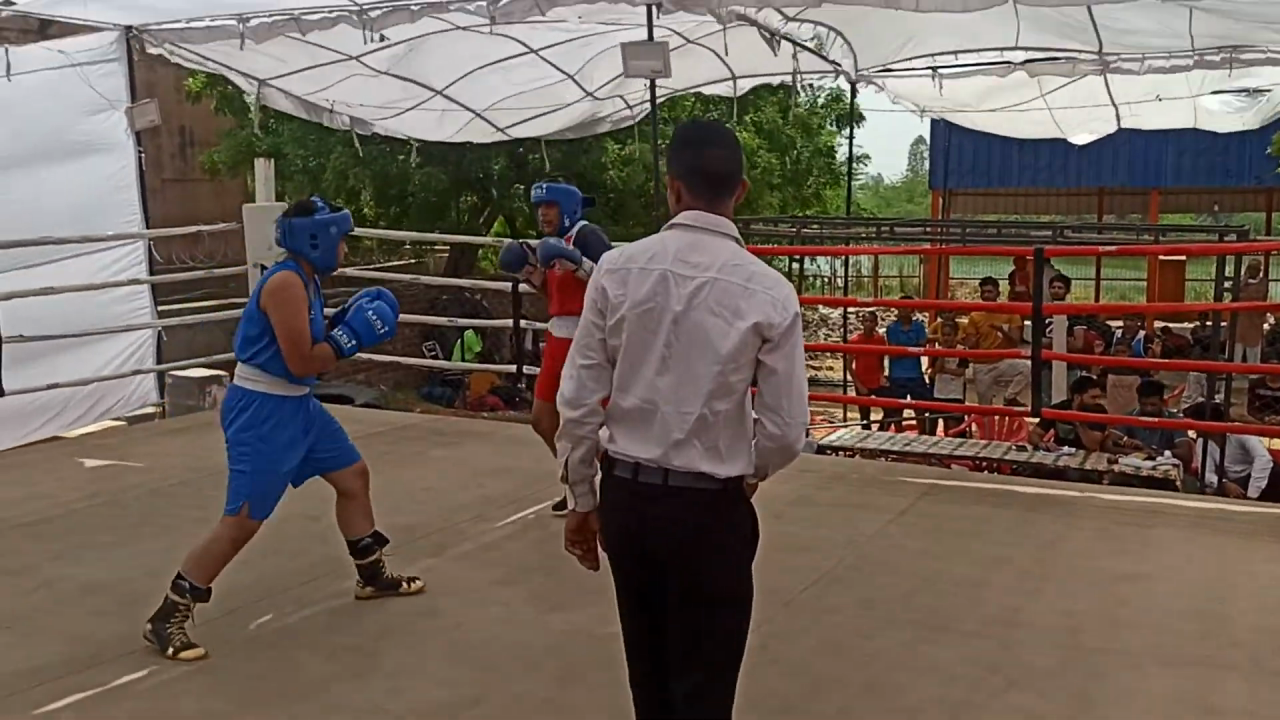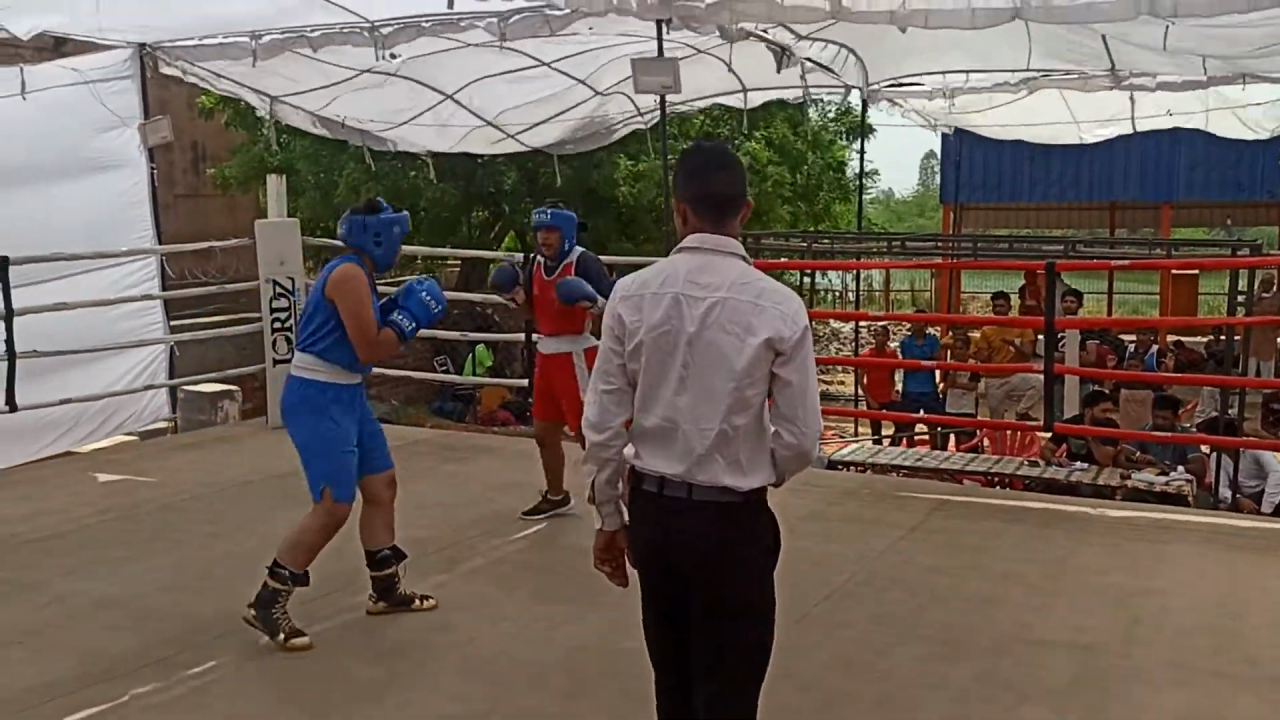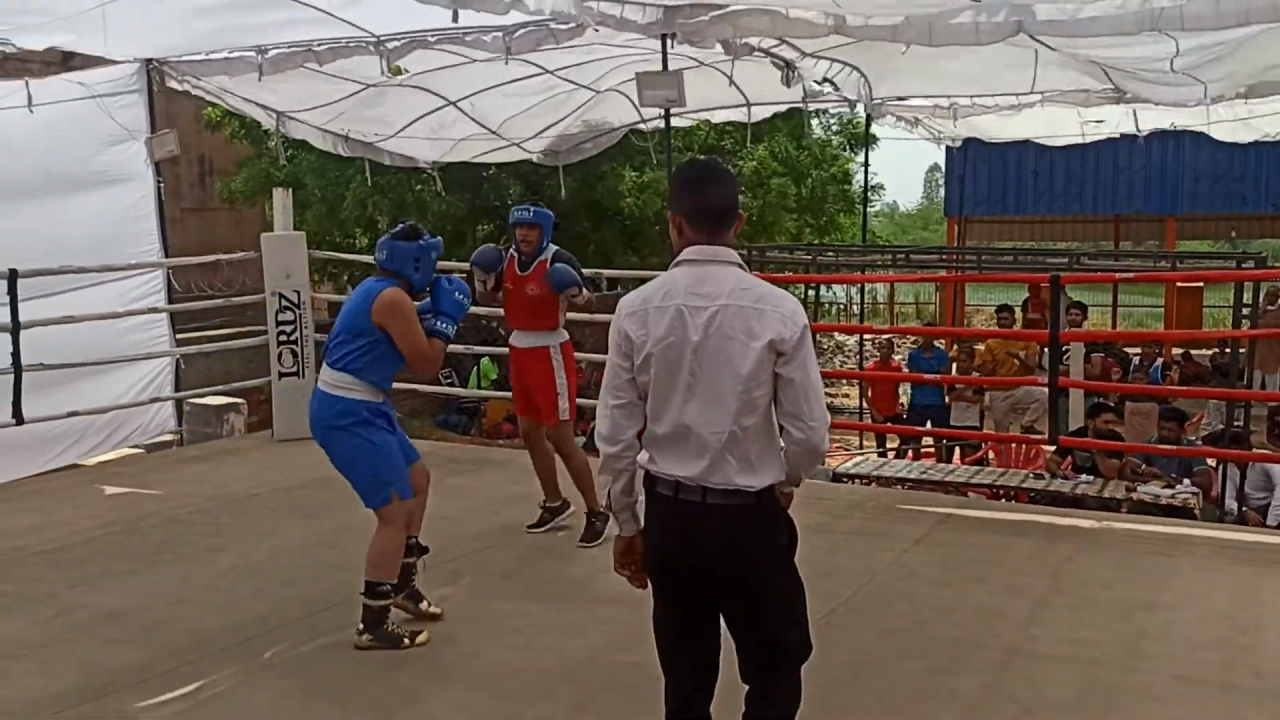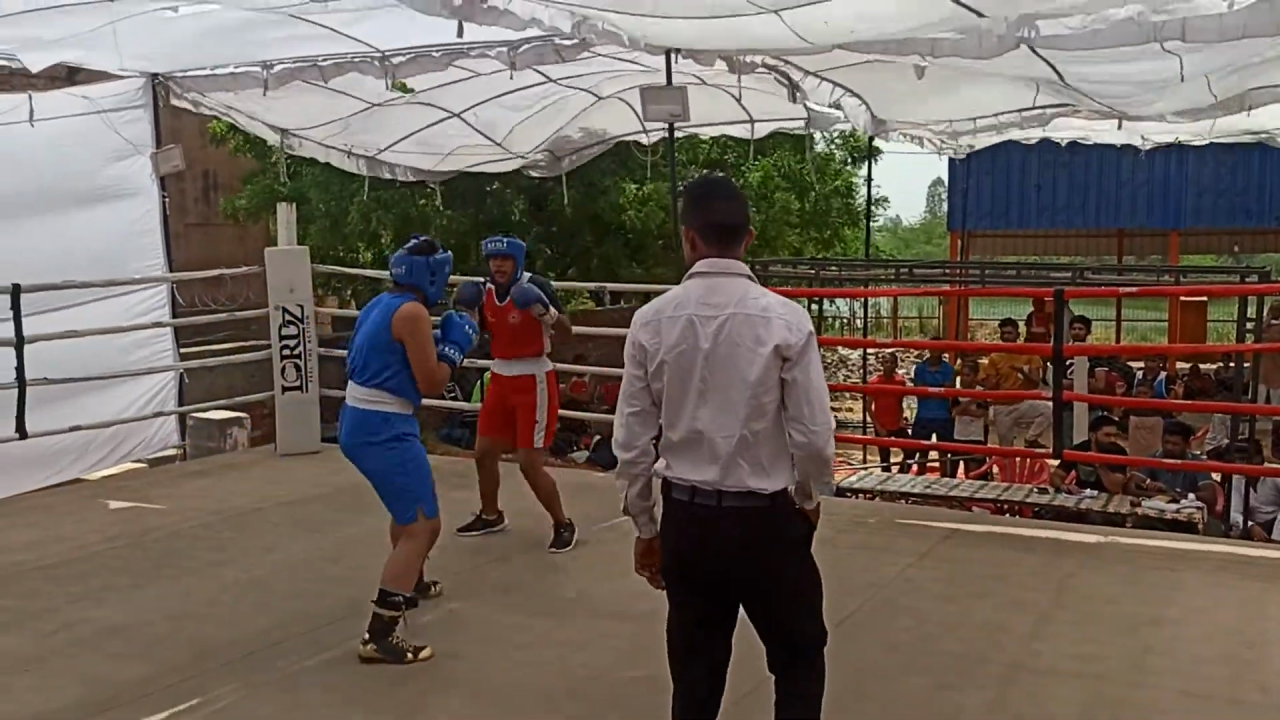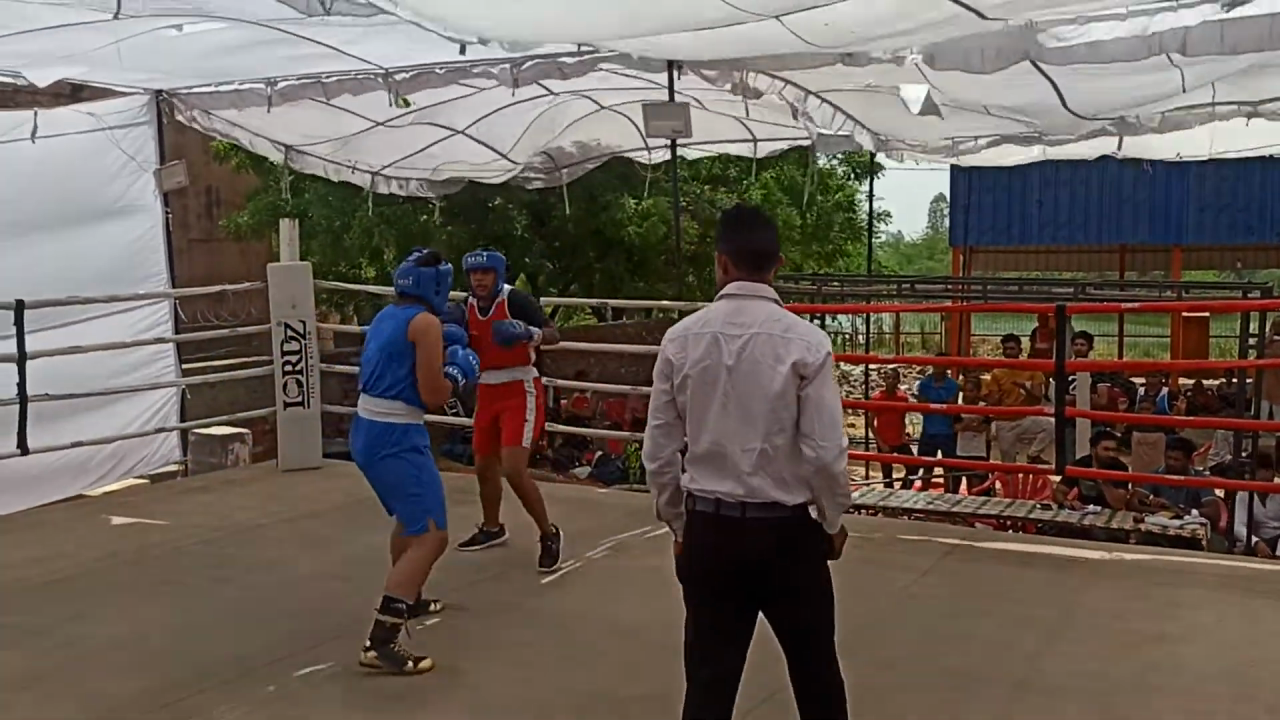
dt=0.2s
person 1, frame 1
left shoulder: (618, 270)
right shoulder: (768, 292)
left elbow: (577, 402)
right elbow: (785, 429)
left wrist: (582, 499)
right wrist: (752, 471)
left hip: (626, 497)
right hip: (709, 509)
left knee: (648, 666)
person 1, frame 2
left shoulder: (633, 294)
right shoulder: (778, 306)
left elbow: (601, 424)
right elbow: (800, 438)
left wrist: (608, 517)
left hip: (652, 511)
right hip: (732, 521)
person 1, frame 3
left shoulder: (637, 309)
right shoulder: (777, 310)
left elbow: (615, 435)
right elbow: (809, 434)
left wrist: (625, 524)
right wrist: (782, 481)
left hip: (668, 516)
right hip: (748, 520)
person 1, frame 4
left shoulder: (651, 321)
right shoulder: (785, 318)
left elbow: (631, 441)
right elbow: (814, 436)
left wrist: (645, 526)
right wrist: (808, 497)
left hip: (686, 521)
right hip: (765, 520)
right knee: (800, 664)
person 1, frame 5
left shoulder: (680, 339)
right shoulder: (805, 341)
left elbow: (659, 452)
right elbow: (825, 453)
left wrist: (680, 529)
right wrist: (832, 522)
left hip: (709, 531)
right hip: (785, 531)
right knee: (814, 668)
person 2, frame 1
left shoulder: (307, 280)
right shoulder: (285, 284)
right elbow: (301, 362)
left wrist: (346, 320)
right wrist: (354, 334)
left hip: (298, 404)
right hip: (260, 410)
left knee: (354, 477)
right knee: (242, 522)
left ankle: (373, 576)
right ankle: (167, 618)
person 2, frame 2
left shoulder: (356, 274)
right shoulder: (348, 275)
right elbow: (370, 351)
left wrist: (395, 307)
right wrist: (411, 315)
left hip: (345, 395)
right hip: (317, 399)
left knee: (382, 486)
right knee: (332, 508)
left ankle: (386, 589)
right ankle: (268, 602)
person 2, frame 3
left shoulder: (378, 288)
right shoulder: (393, 298)
right elbow: (426, 364)
left wrist: (428, 314)
right wrist: (447, 317)
left hip: (360, 409)
right hip: (348, 416)
left knee: (418, 478)
right knee: (395, 511)
left ankle: (403, 586)
right ankle: (374, 624)
person 2, frame 4
left shoulder: (382, 303)
right shoulder: (412, 312)
right elbow: (431, 384)
left wrist: (433, 341)
right wrist: (455, 345)
left hip: (365, 421)
right hip: (381, 428)
left knee: (416, 497)
right knee: (422, 527)
left ankle: (409, 583)
right ankle: (379, 636)
person 2, frame 5
left shoulder: (386, 316)
right shoulder: (426, 323)
right elbow: (432, 397)
right wrist: (459, 370)
left hip: (369, 432)
right hip: (396, 439)
left knee: (410, 518)
right knee: (430, 538)
left ankle: (407, 598)
right ankle: (381, 643)
person 3, frame 1
left shoulder: (587, 234)
right shoulder: (555, 240)
left wrist: (579, 266)
right wrist: (527, 270)
right hip: (560, 341)
right knee: (541, 419)
person 3, frame 2
left shoulder: (584, 262)
right shoulder: (539, 264)
right elbow: (534, 309)
left wrist: (593, 302)
right wrist: (513, 291)
left hip: (577, 360)
right hip: (547, 357)
right knee: (544, 434)
right ankle: (556, 496)
person 3, frame 3
left shoulder: (559, 260)
right shoulder: (508, 257)
left elbow: (591, 305)
right elbow: (487, 299)
left wrist: (578, 293)
right wrist: (482, 278)
left hip: (551, 355)
right hip: (520, 352)
left knee: (562, 441)
right knee: (530, 434)
left ankle: (596, 513)
right ankle: (554, 503)
person 3, frame 4
left shoulder: (535, 286)
right shoulder: (486, 290)
left elbow: (566, 327)
right elbow: (479, 331)
left wrist: (546, 313)
right wrist: (468, 313)
left hip: (534, 383)
right hip: (501, 382)
left knee: (530, 464)
right knee: (484, 454)
left ankle: (563, 524)
right ankle: (490, 515)
person 3, frame 5
left shoulder: (516, 299)
right shoulder: (470, 306)
left elbow: (553, 335)
right elbow: (469, 349)
left wrist: (530, 334)
left hip: (522, 392)
right hip: (488, 393)
left knee: (514, 470)
right knee: (485, 467)
left ankle: (548, 534)
right ankle: (492, 528)
